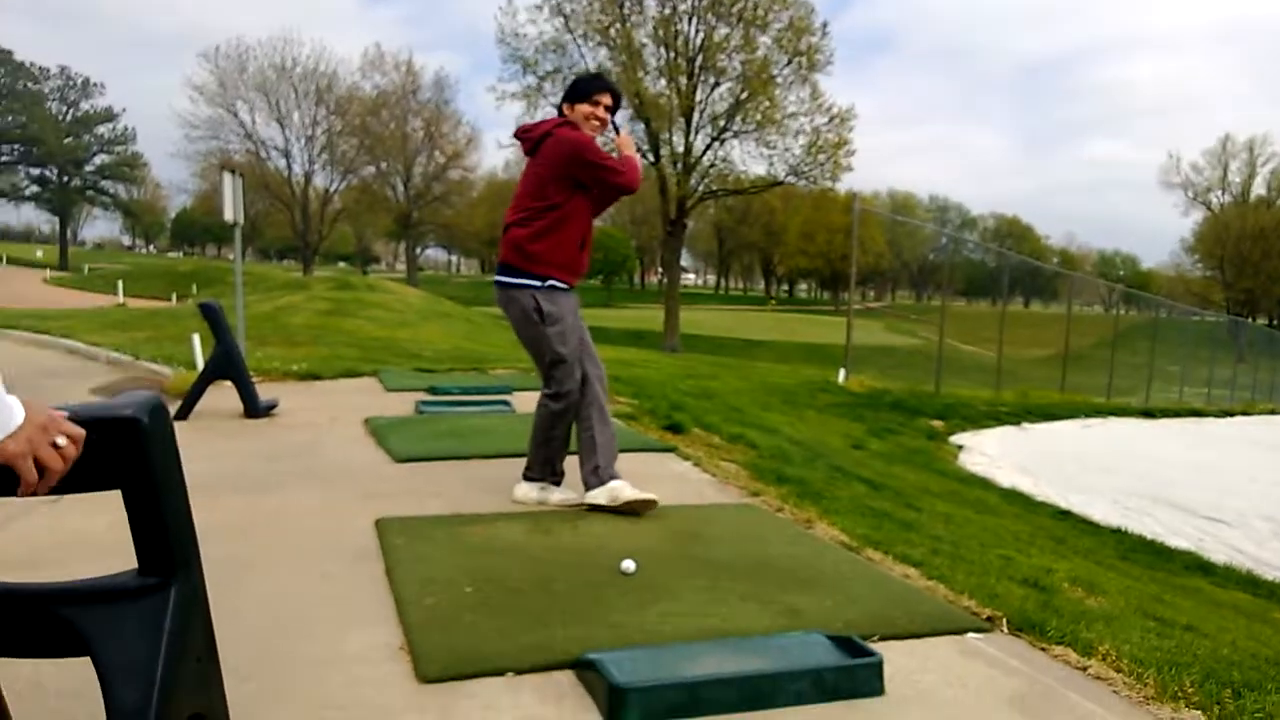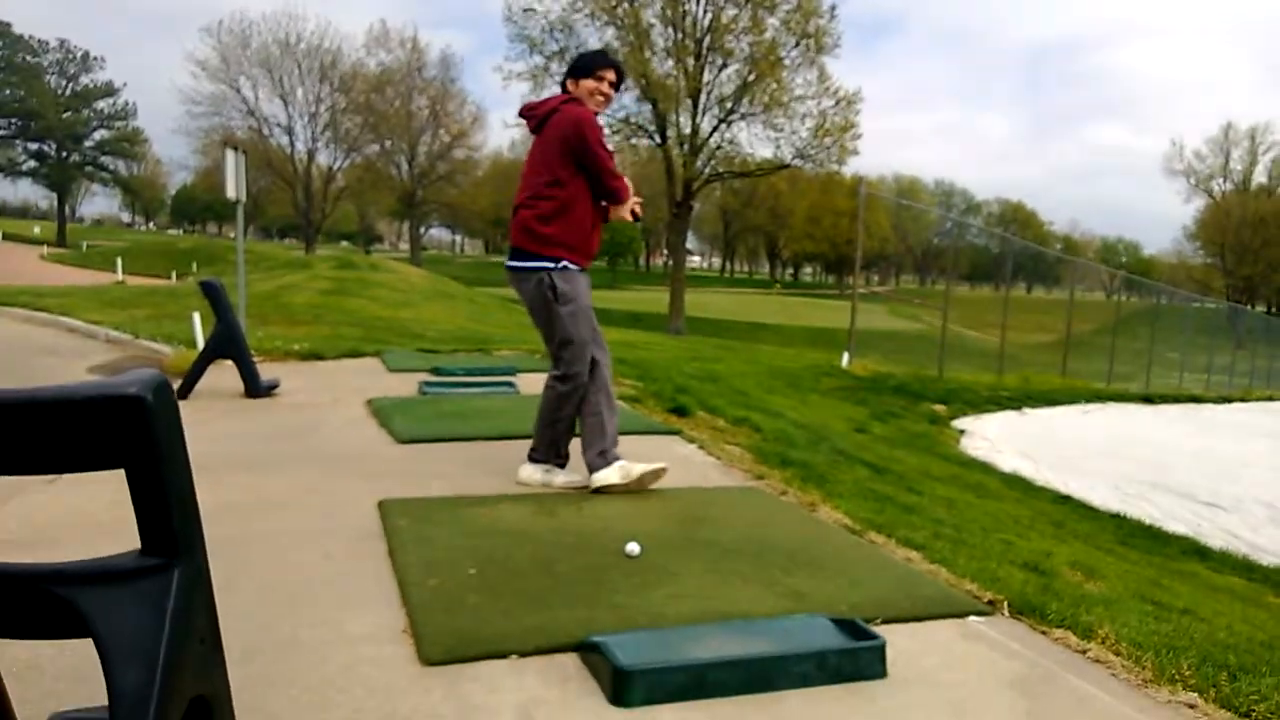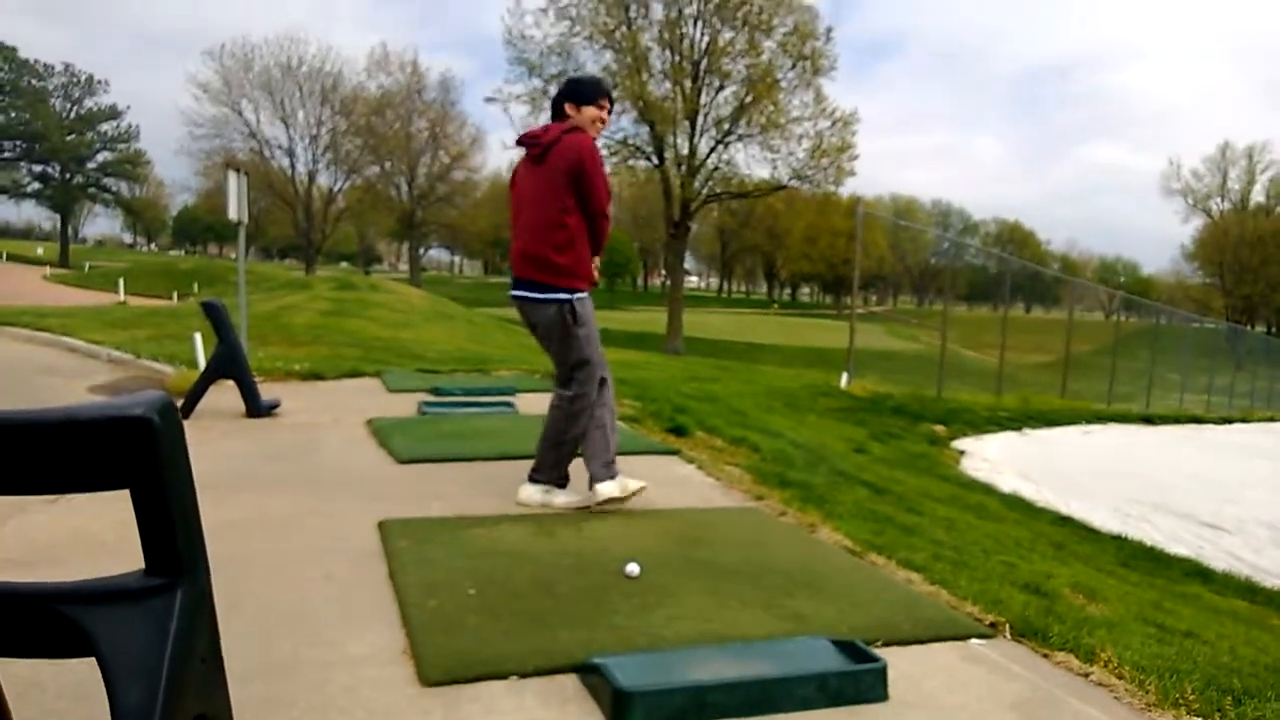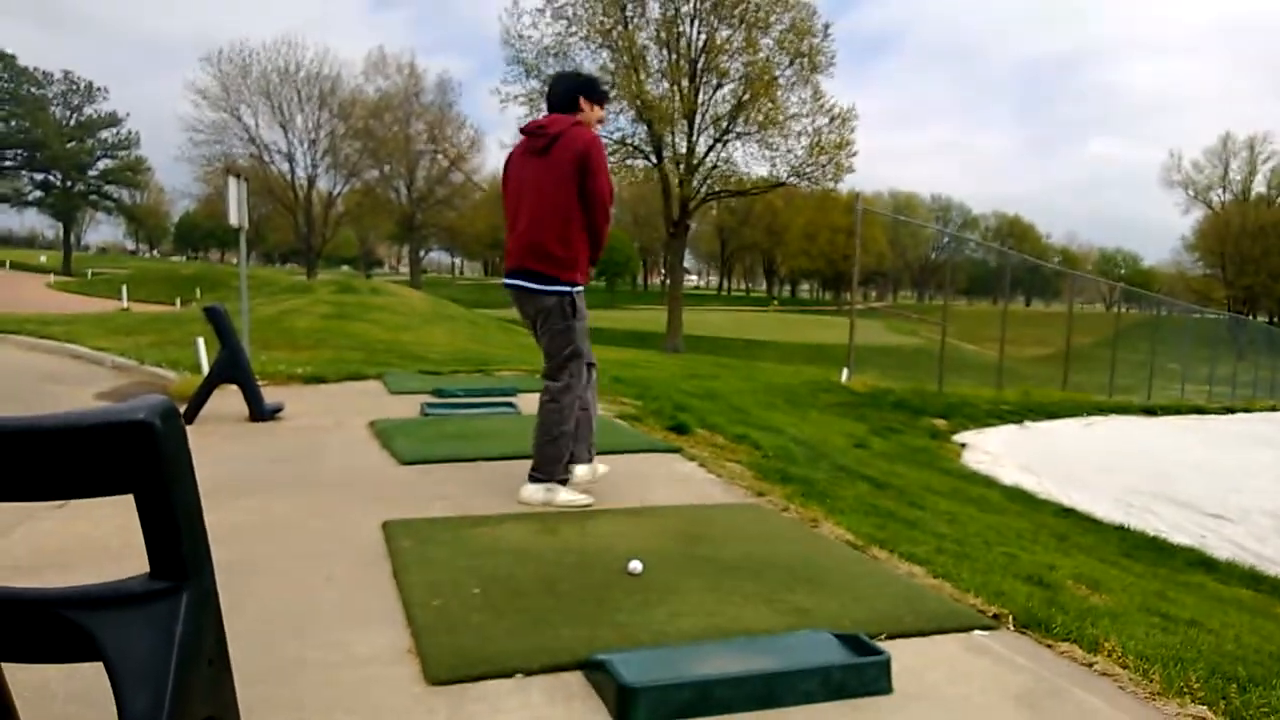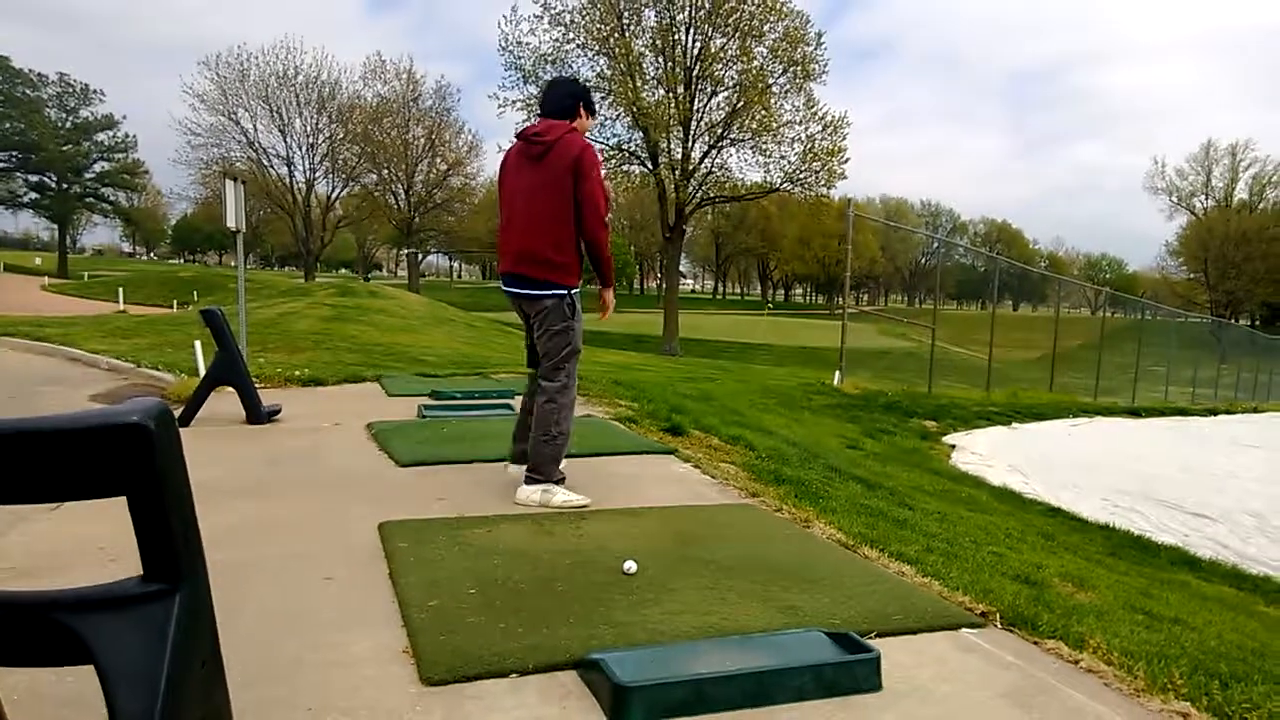
dt=0.2s
person 1, frame 1
left shoulder: (561, 149)
right shoulder: (571, 143)
left elbow: (588, 205)
right elbow: (627, 182)
left wrist: (616, 173)
right wrist: (630, 155)
left hip: (549, 284)
right hip: (532, 283)
left knee: (589, 377)
right knee: (564, 383)
left ankle: (602, 481)
right ankle: (537, 481)
person 1, frame 2
left shoulder: (557, 126)
right shoulder: (577, 120)
right elbow: (610, 183)
left wrist: (612, 208)
right wrist: (622, 193)
left hip: (558, 263)
right hip: (547, 263)
left knee: (594, 360)
right knee: (573, 364)
left ankle: (605, 463)
right ankle: (542, 463)
person 1, frame 3
left shoulder: (531, 159)
right shoulder: (580, 149)
right elbow: (597, 218)
left wrist: (581, 258)
right wrist: (591, 257)
left hip: (535, 285)
right hip: (558, 290)
left knee: (596, 378)
right knee: (579, 384)
left ankle: (604, 476)
right ankle: (543, 483)
person 1, frame 4
left shoulder: (521, 150)
right shoulder: (586, 142)
right elbow: (600, 213)
right wrist: (589, 259)
left hip: (522, 275)
right hip: (556, 279)
left knee: (580, 366)
right knee: (565, 377)
left ankle: (578, 460)
right ankle: (544, 481)
person 1, frame 5
left shoulder: (514, 153)
right shoulder: (579, 149)
right elbow: (594, 222)
right wrist: (607, 280)
left hip: (515, 278)
right hip: (554, 282)
left knee: (542, 369)
right knee: (559, 379)
left ankle: (525, 454)
right ankle: (540, 481)
